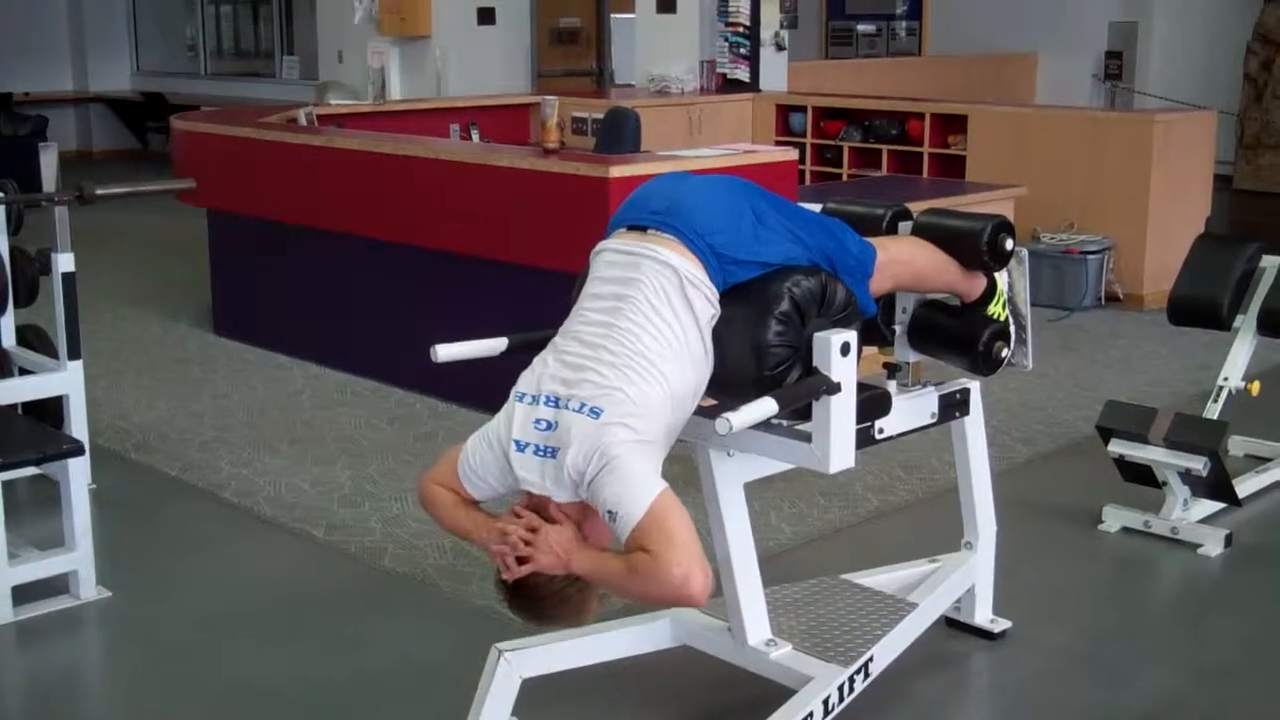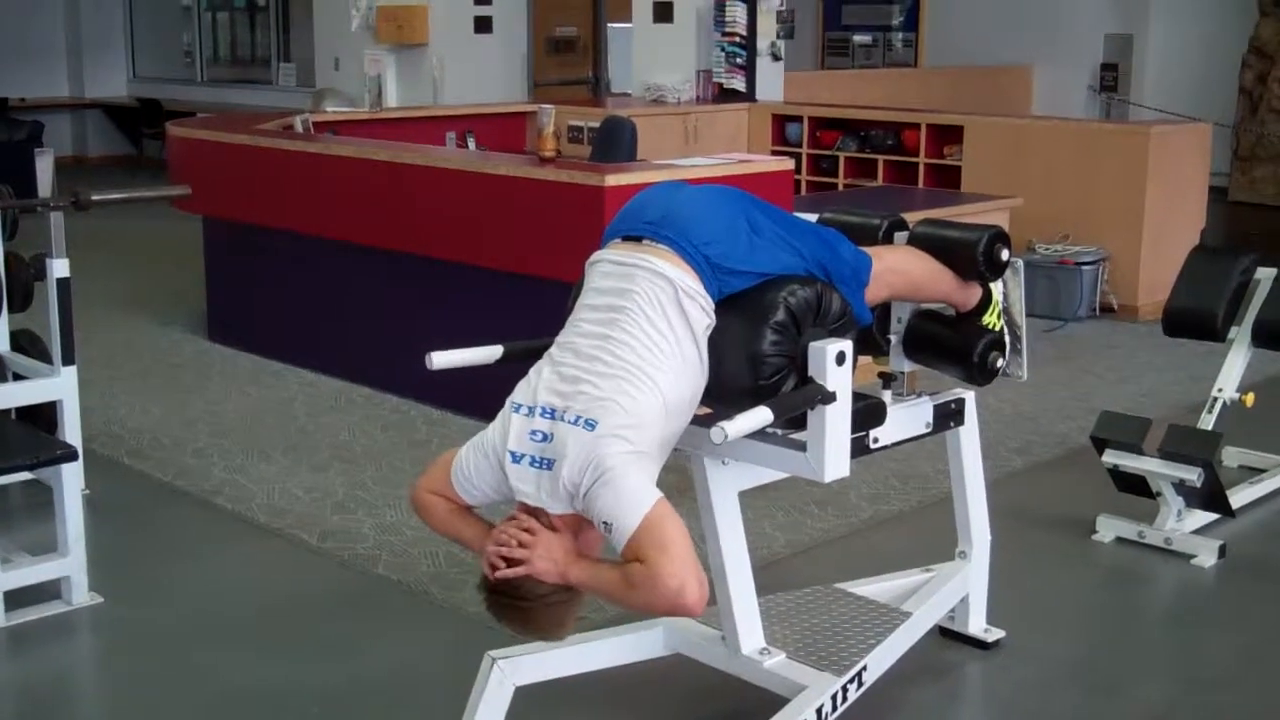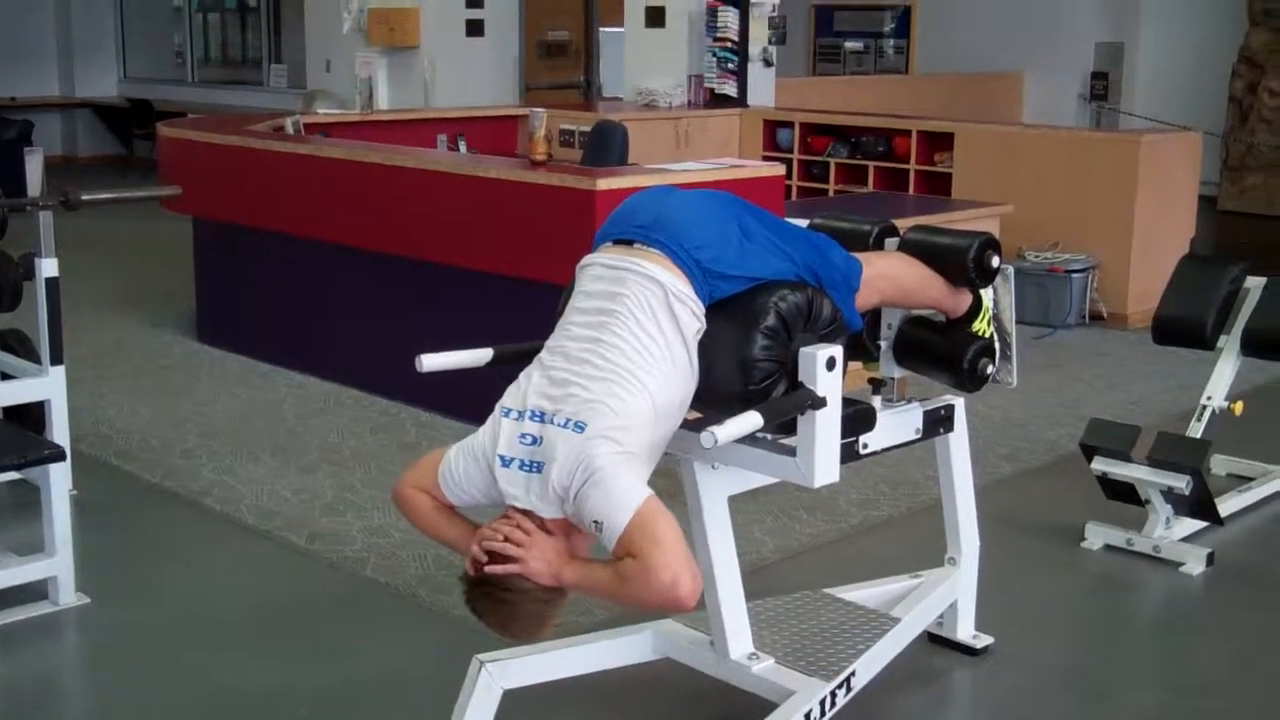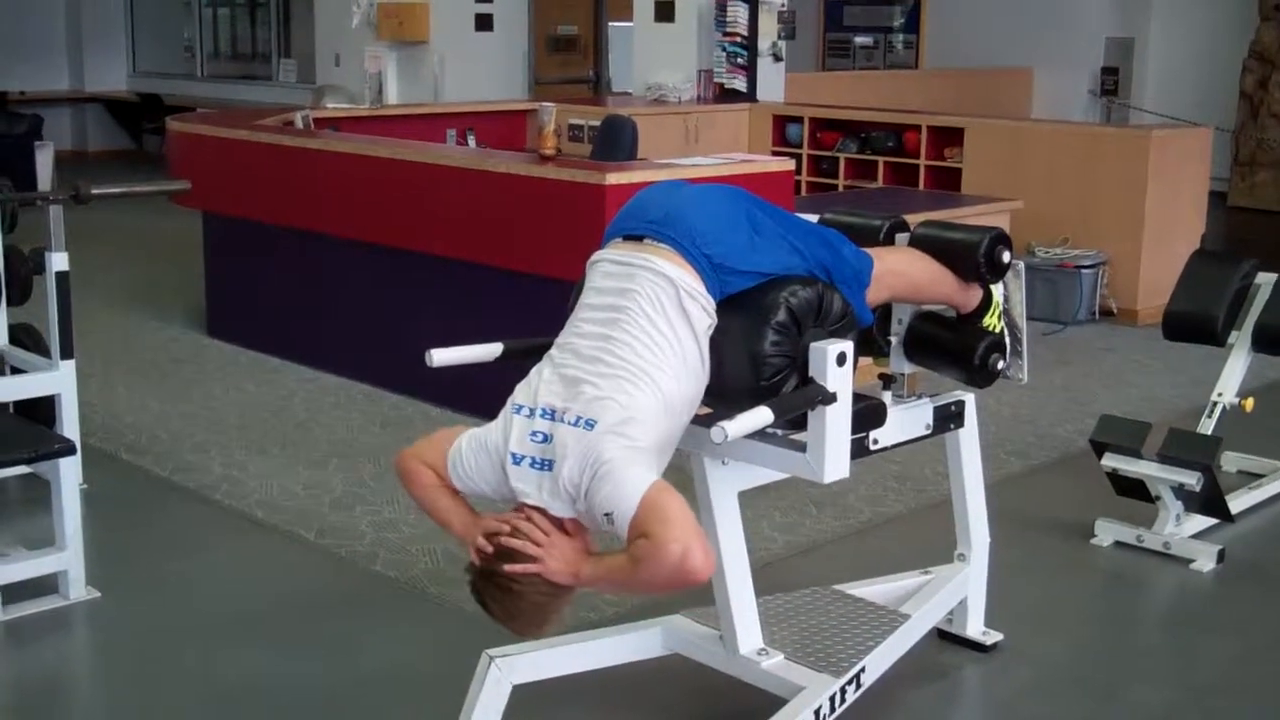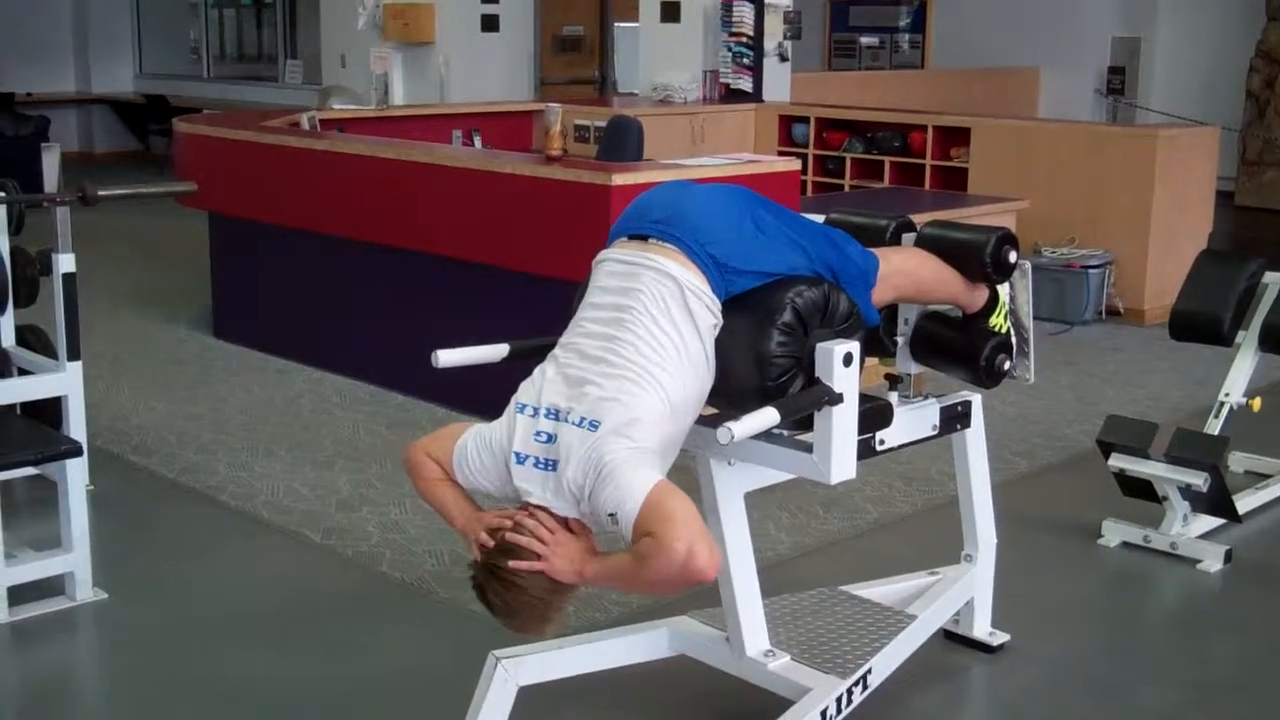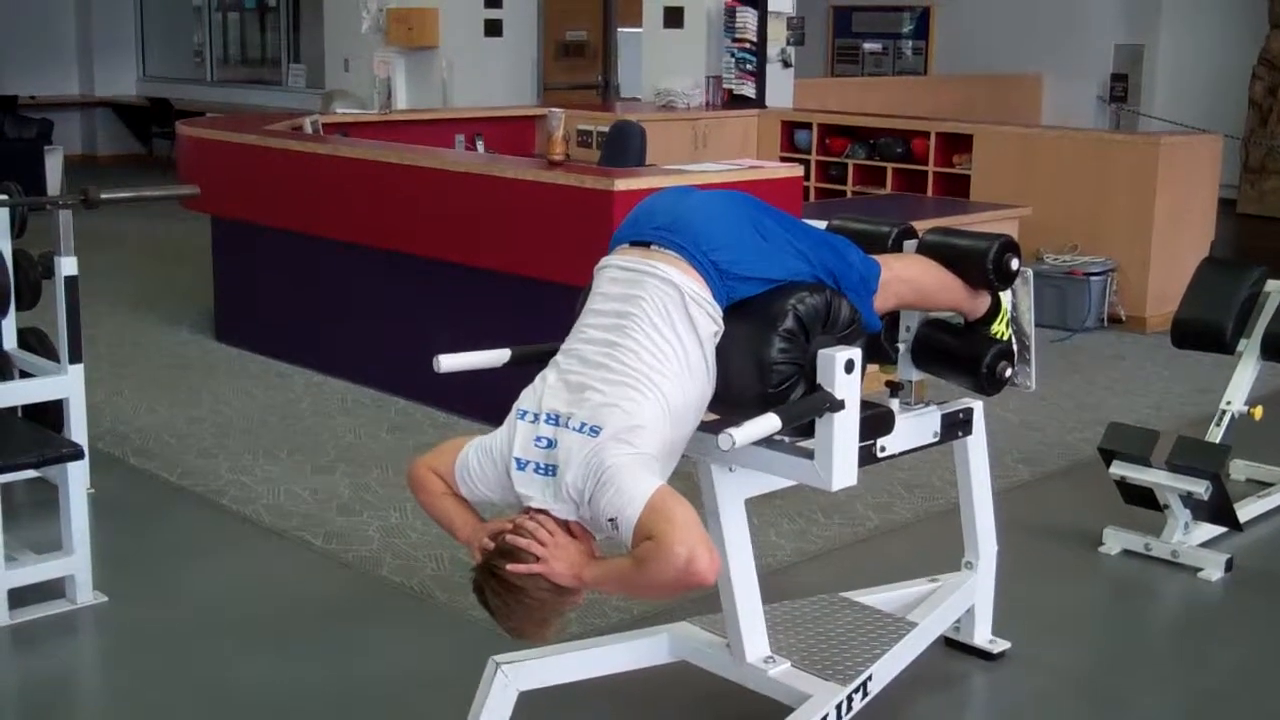
dt=0.2s
person 1, frame 1
left shoulder: (607, 459)
right shoulder: (511, 440)
left elbow: (688, 581)
right elbow: (435, 488)
left wrist: (575, 558)
right wrist: (494, 538)
left hip: (707, 229)
right hip: (642, 218)
left knee: (872, 271)
left ankle: (980, 290)
person 1, frame 2
left shoulder: (602, 470)
right shoulder: (505, 447)
left elbow: (683, 591)
right elbow: (429, 494)
left wrist: (573, 569)
right wrist: (489, 544)
left hip: (703, 238)
right hip: (637, 229)
left knee: (866, 280)
left ankle: (974, 300)
person 1, frame 3
left shoulder: (592, 472)
right shoulder: (495, 451)
left elbow: (676, 584)
right elbow: (410, 489)
left wrist: (568, 571)
right wrist: (472, 543)
left hip: (693, 243)
right hip: (629, 232)
left knee: (856, 287)
left ankle: (965, 306)
person 1, frame 4
left shoulder: (601, 467)
right shoulder: (506, 447)
left elbow: (686, 559)
right elbow: (413, 462)
left wrist: (585, 568)
right wrist: (471, 532)
left hip: (703, 239)
right hip: (640, 228)
left knee: (867, 281)
left ankle: (975, 301)
person 1, frame 5
left shoulder: (604, 468)
right shoulder: (510, 446)
left elbow: (692, 559)
right elbow: (420, 454)
left wrist: (588, 568)
right wrist: (472, 526)
left hip: (707, 240)
right hip: (645, 226)
left knee: (873, 282)
left ankle: (983, 301)
person 1, frame 6
left shoulder: (605, 474)
right shoulder: (510, 455)
left elbow: (692, 563)
right elbow: (424, 472)
left wrist: (588, 572)
right wrist: (477, 537)
left hip: (711, 246)
right hip: (647, 231)
left knee: (874, 288)
left ankle: (984, 307)
